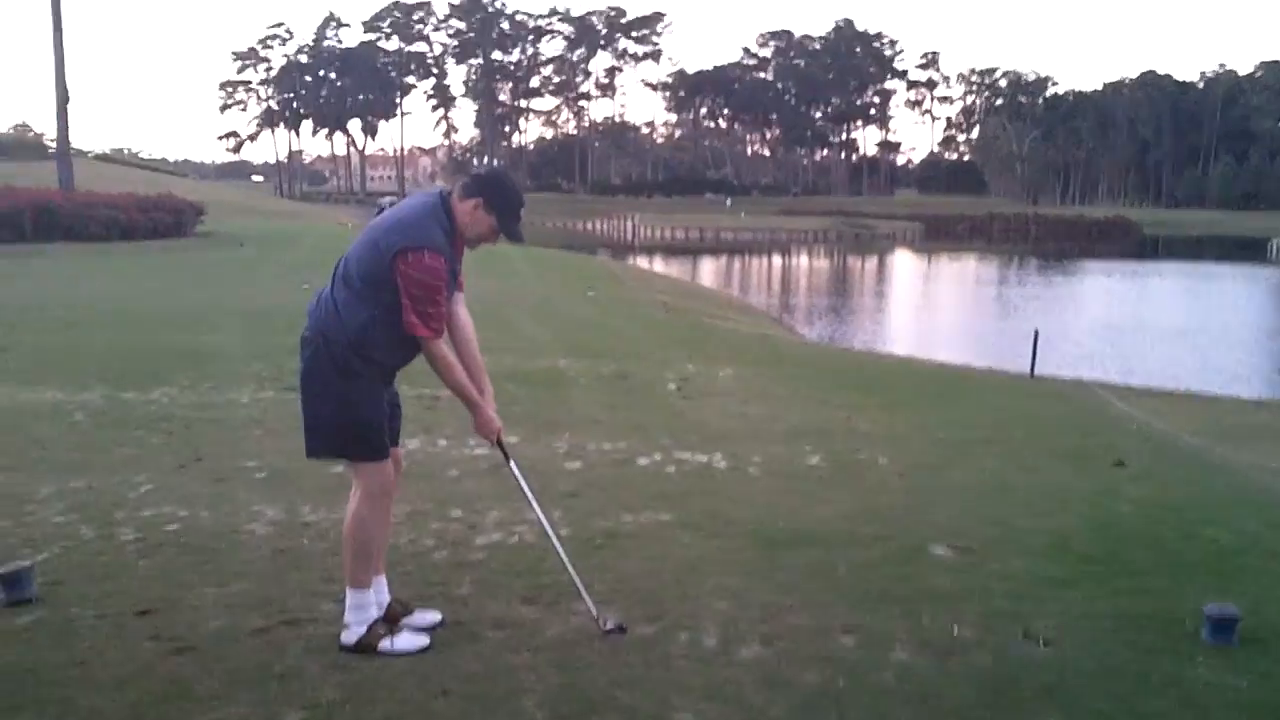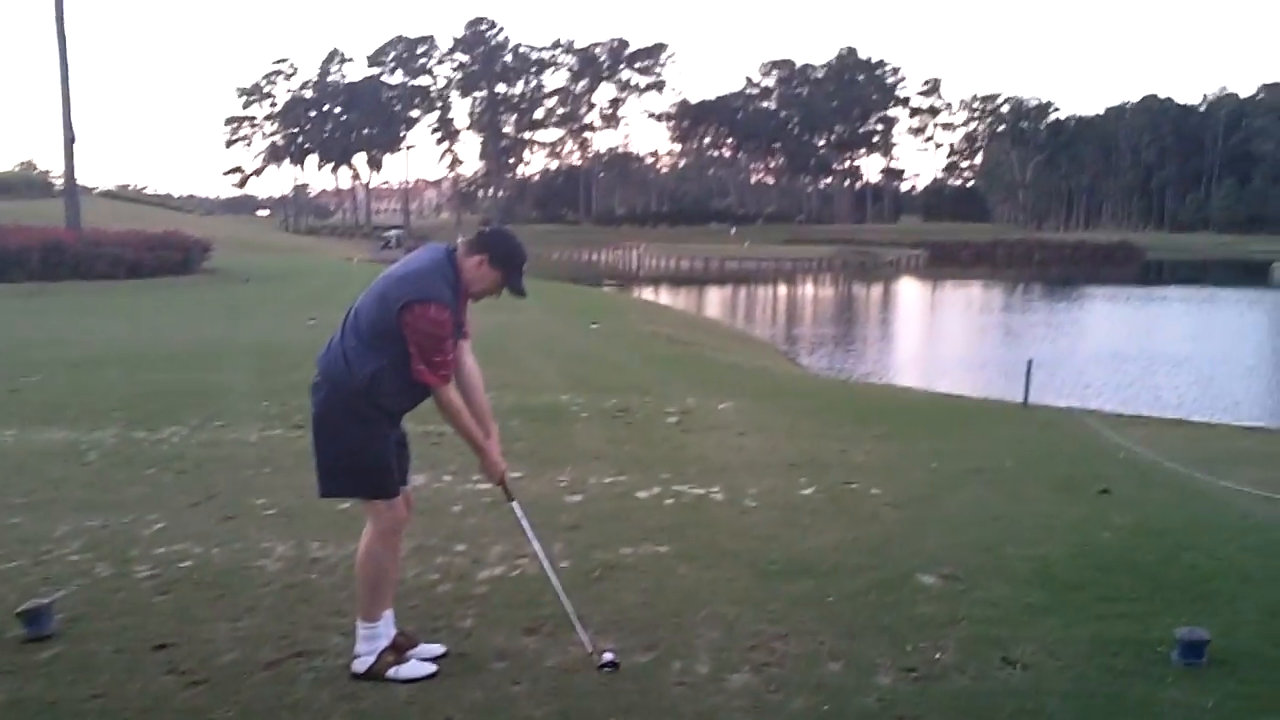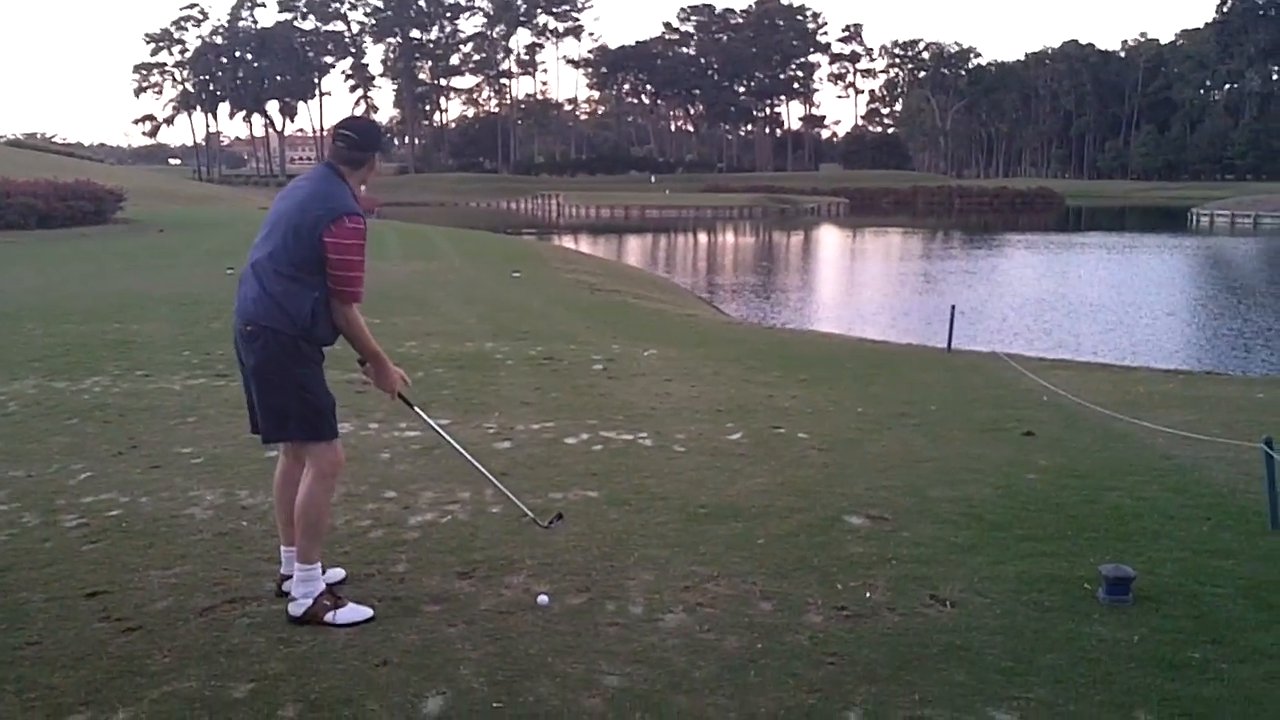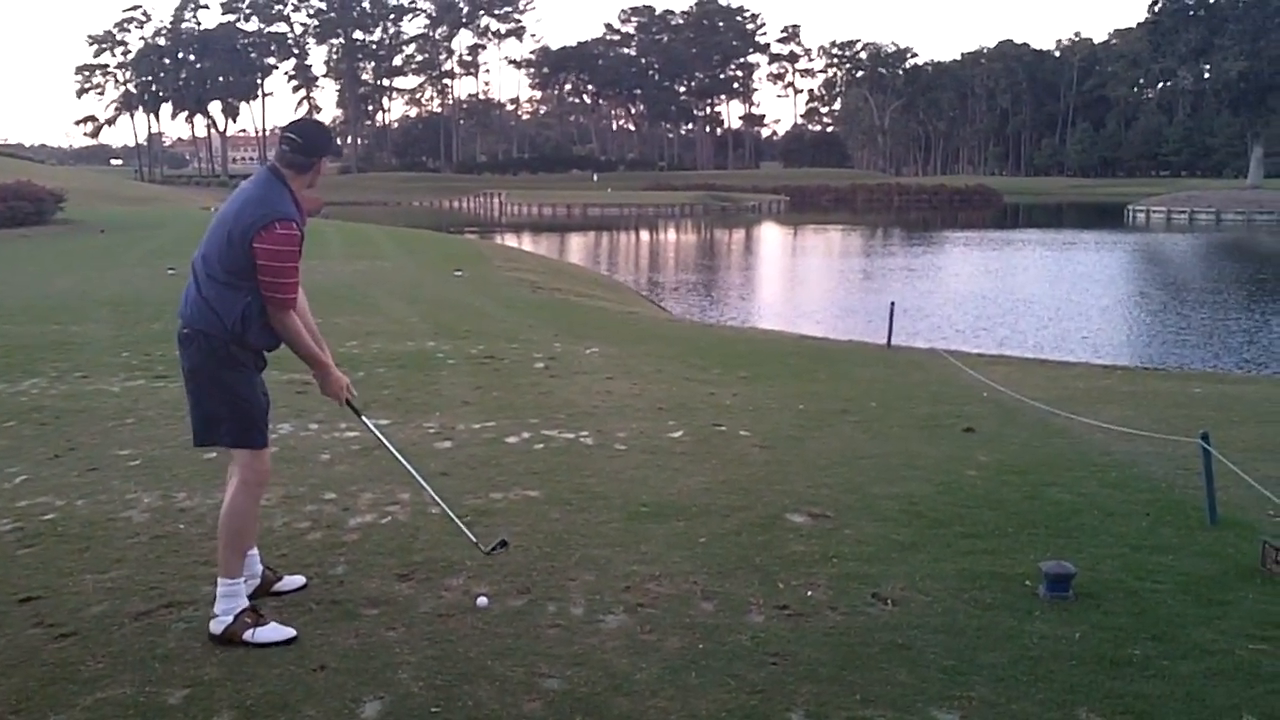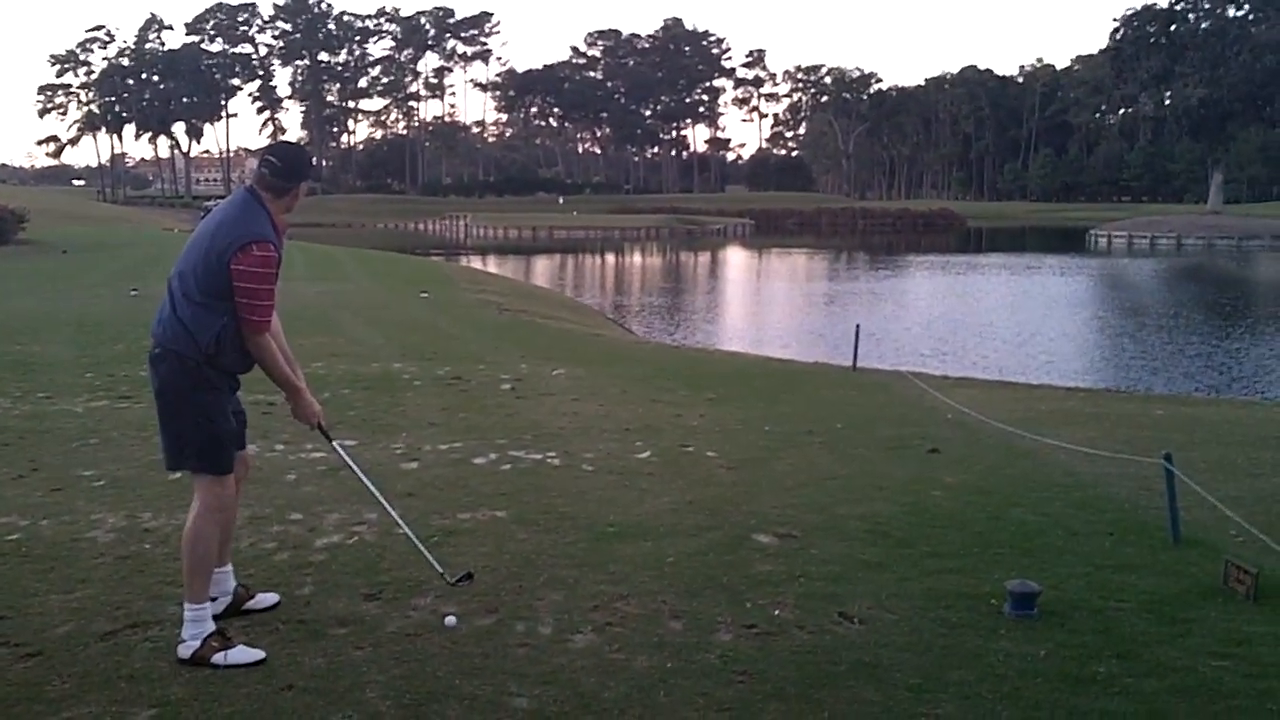
dt=1s
person 1, frame 1
left shoulder: (440, 221)
right shoulder: (423, 244)
left elbow: (455, 308)
right elbow: (432, 343)
left wrist: (485, 388)
right wrist: (477, 408)
left hip: (363, 355)
right hip: (340, 358)
left knee: (384, 476)
right knee: (374, 480)
left ankle: (377, 600)
right ankle: (360, 622)
person 1, frame 2
left shoulder: (446, 268)
right shoulder: (430, 298)
left elbow: (463, 356)
right elbow: (442, 389)
left wrist: (491, 430)
right wrist: (484, 451)
left hip: (372, 399)
right hip: (350, 403)
left knee: (397, 508)
right knee: (386, 516)
left ankle: (384, 631)
right ankle: (370, 651)
person 1, frame 3
left shoulder: (304, 187)
right shoulder: (344, 215)
right elbow: (343, 308)
left wrist: (369, 355)
right wrist: (380, 364)
left hip: (261, 330)
right hip: (284, 342)
left knee: (296, 450)
right knee: (325, 459)
left ankle: (294, 566)
right ankle: (308, 593)
person 1, frame 4
left shoulder: (262, 190)
right shoulder: (278, 219)
left elbow: (289, 291)
right elbow: (281, 313)
left wrist: (324, 352)
right wrist: (323, 371)
left hip: (221, 339)
right hip: (220, 347)
left knee: (253, 454)
right knee: (251, 467)
left ankle: (249, 571)
right ankle: (229, 609)
person 1, frame 5
left shoulder: (240, 212)
right shoulder: (255, 242)
left elbow: (265, 315)
right elbow: (256, 335)
left wrist: (297, 376)
right wrist: (297, 395)
left hip: (200, 363)
right hip: (191, 369)
left knee: (234, 470)
right knee: (214, 493)
left ankle: (221, 589)
right ankle: (196, 633)
